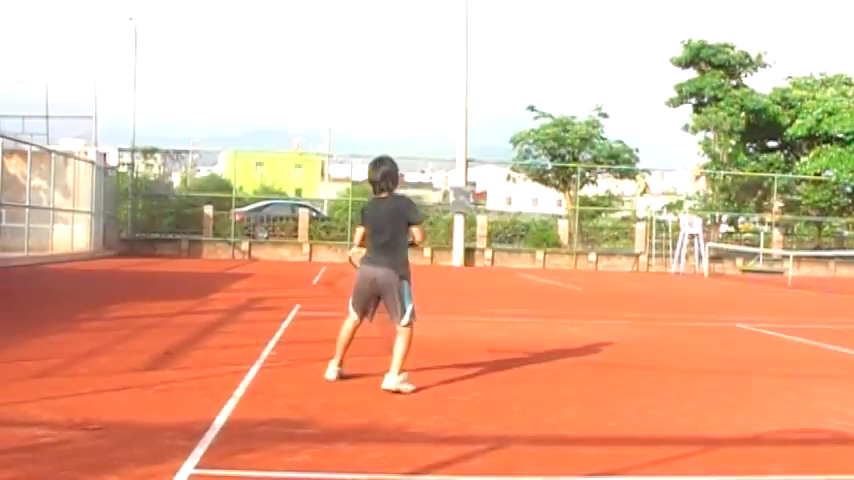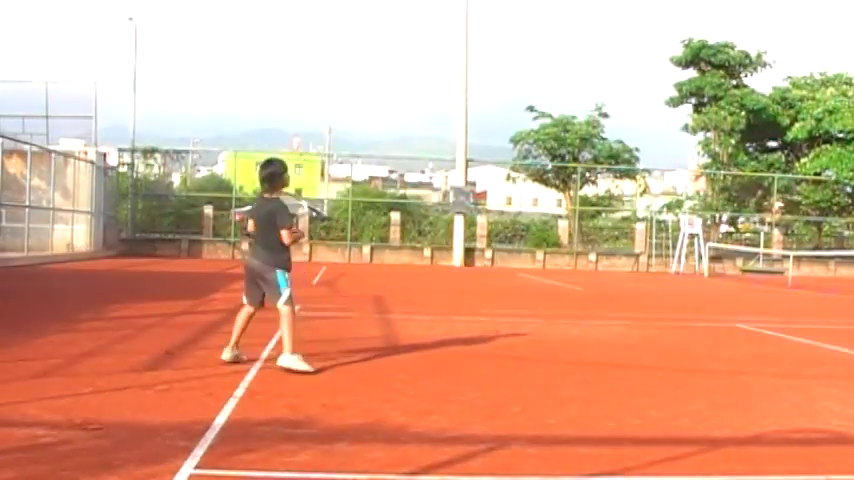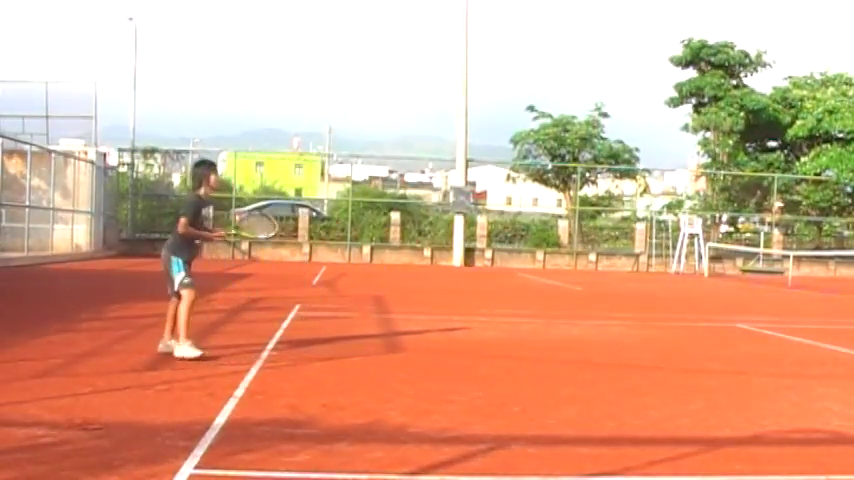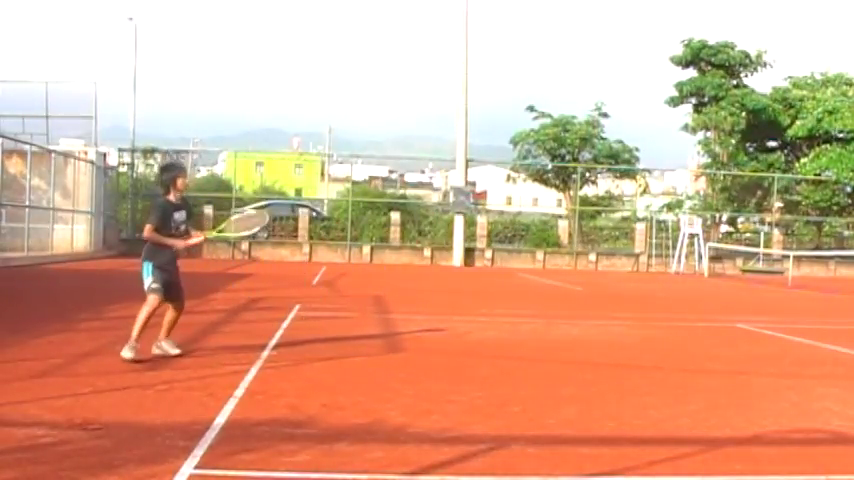
dt=0.7s
person 1, frame 1
left shoulder: (368, 208)
right shoulder: (405, 204)
left elbow: (358, 241)
right elbow: (418, 238)
right wrist: (409, 242)
left hip: (367, 270)
right hip: (393, 274)
left knee: (353, 319)
right knee: (404, 327)
left ankle: (335, 365)
right ankle: (395, 375)
person 1, frame 2
left shoulder: (259, 202)
right shoulder: (280, 208)
right elbow: (288, 240)
right wrist: (299, 235)
left hip: (253, 261)
right hip: (272, 265)
left knee: (249, 307)
right knee: (287, 309)
left ankle: (231, 349)
right ankle: (288, 355)
person 1, frame 3
left shoulder: (204, 200)
right shoulder: (193, 200)
right elbow: (182, 228)
left wrist: (212, 233)
right wrist: (206, 235)
left hip: (184, 256)
right hip: (175, 255)
left knee: (178, 298)
right knee: (188, 294)
left ankle: (167, 340)
right ankle: (182, 341)
person 1, frame 4
left shoulder: (184, 204)
right shoulder: (161, 206)
right elbow: (147, 233)
left wrist: (192, 236)
right wrist: (174, 242)
left hip: (169, 263)
right hip: (153, 262)
left knee: (178, 304)
right knee: (154, 300)
left ankle: (162, 342)
right ankle: (131, 344)
